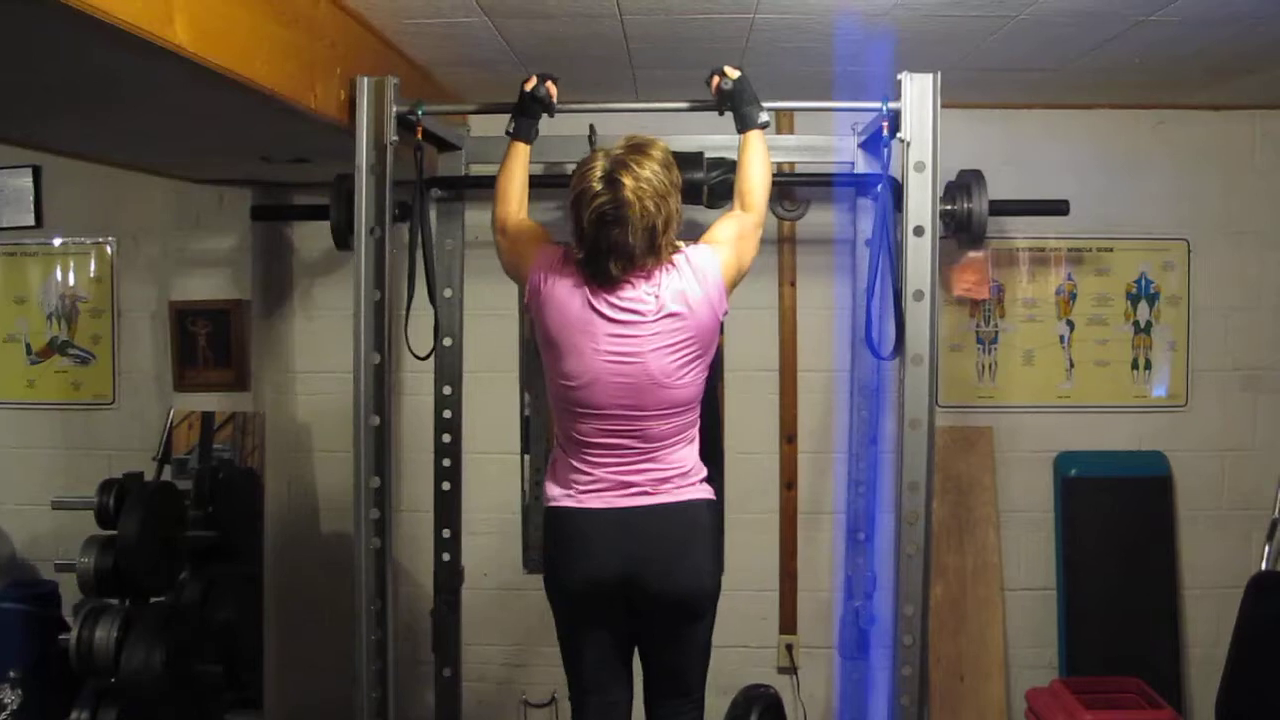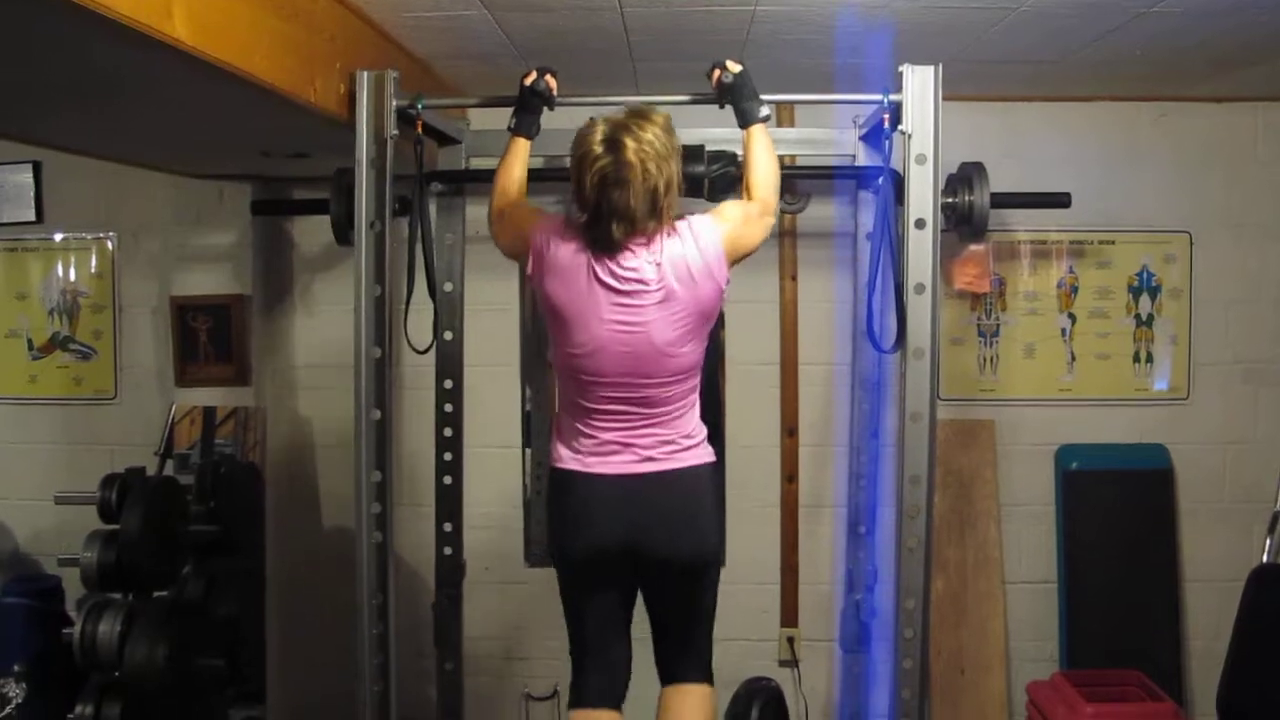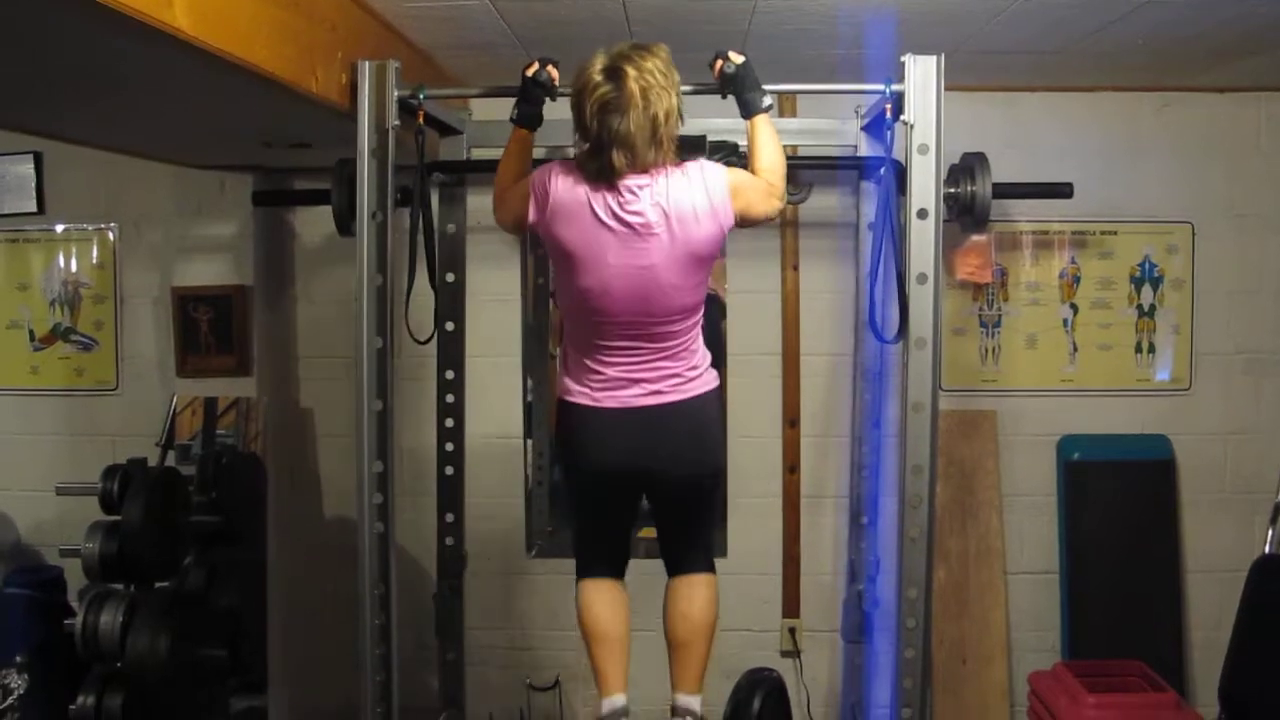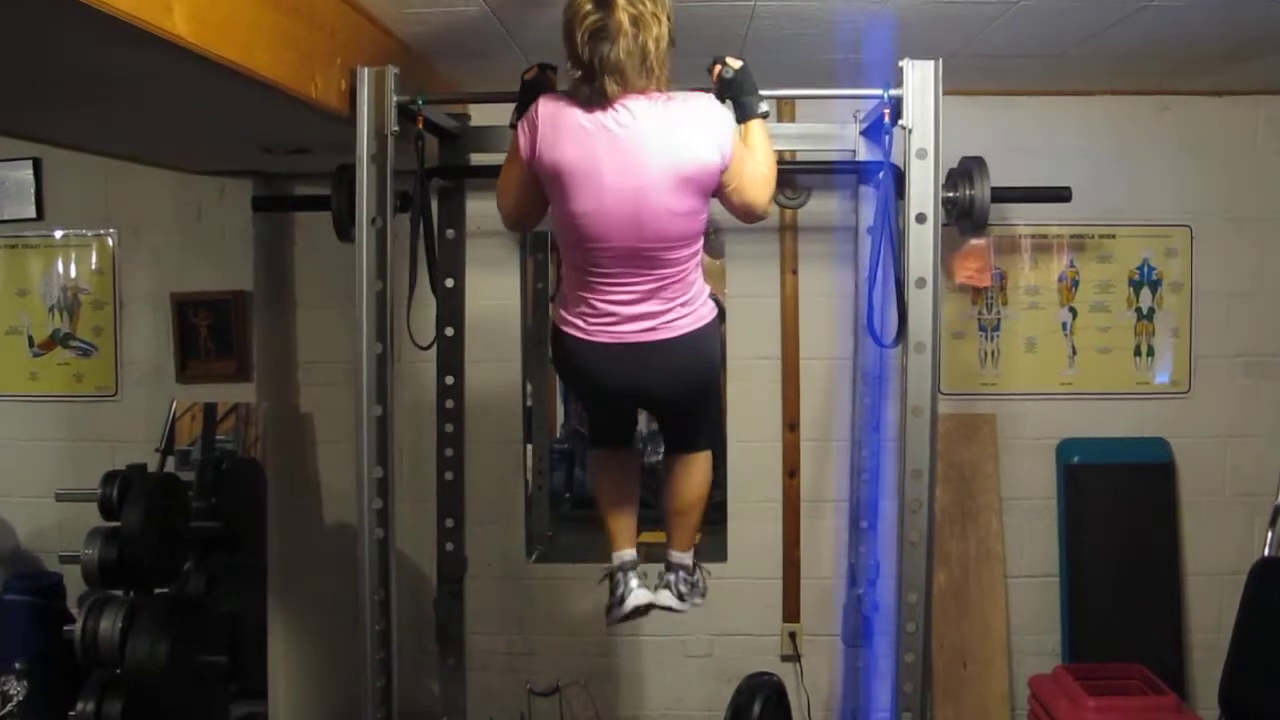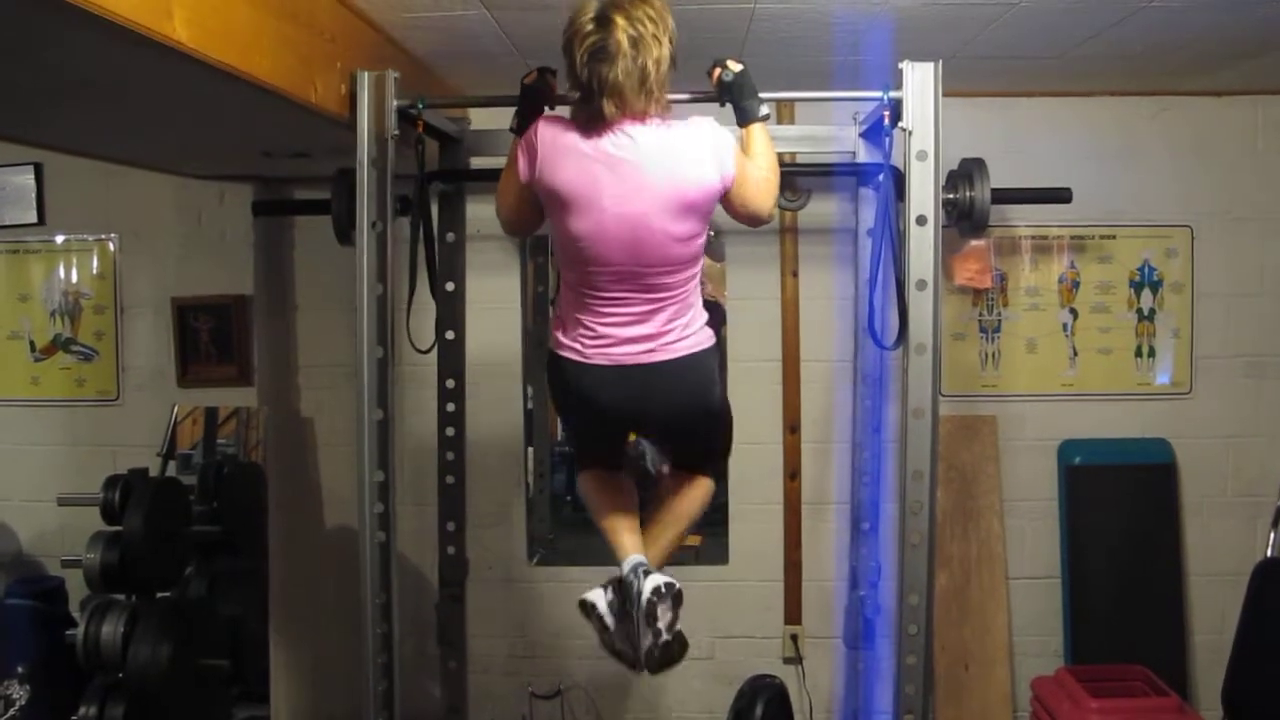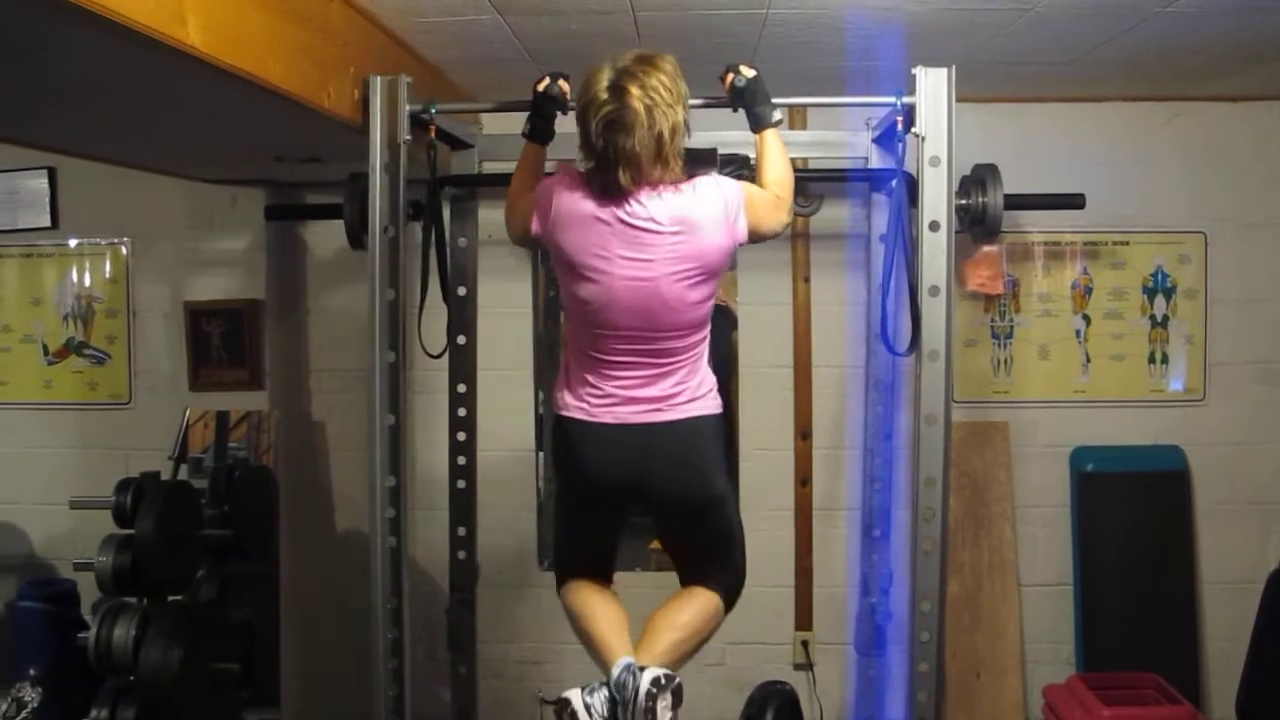
dt=0.4s
person 1, frame 1
left shoulder: (553, 289)
right shoulder: (699, 284)
left elbow: (508, 224)
right elbow: (750, 213)
left wrist: (523, 127)
right wrist: (749, 117)
left hip: (580, 536)
right hip: (680, 533)
person 1, frame 2
left shoulder: (555, 254)
right shoulder: (700, 249)
left elbow: (502, 218)
right elbow: (763, 205)
left wrist: (524, 121)
right wrist: (751, 110)
left hip: (584, 497)
right hip: (682, 495)
right knee: (687, 665)
person 1, frame 3
left shoulder: (556, 192)
right shoulder: (704, 190)
left elbow: (506, 212)
right elbow: (771, 195)
left wrist: (526, 117)
right wrist: (753, 101)
left hip: (590, 422)
right hip: (688, 417)
left knee: (599, 560)
right knee: (691, 558)
person 1, frame 4
left shoulder: (547, 121)
right shoulder: (705, 119)
left elbow: (516, 216)
right elbow: (756, 204)
right wrist: (750, 107)
left hip: (586, 350)
right hip: (685, 346)
left knee: (609, 434)
right knee: (694, 438)
left ankle: (625, 567)
right ankle: (680, 569)
person 1, frame 5
left shoulder: (548, 143)
right shoulder: (703, 143)
left elbow: (513, 222)
right elbow: (761, 206)
right wrist: (750, 109)
left hip: (582, 372)
right hip: (681, 370)
left knee: (596, 461)
right knee: (703, 460)
left ankle: (631, 569)
right ankle: (649, 574)
person 1, frame 6
left shoulder: (563, 206)
right shoulder: (713, 206)
left elbow: (517, 219)
right elbow: (779, 204)
left wrist: (538, 127)
right wrist: (762, 115)
left hip: (587, 438)
right hip: (685, 439)
left knee: (581, 573)
right knee: (716, 578)
